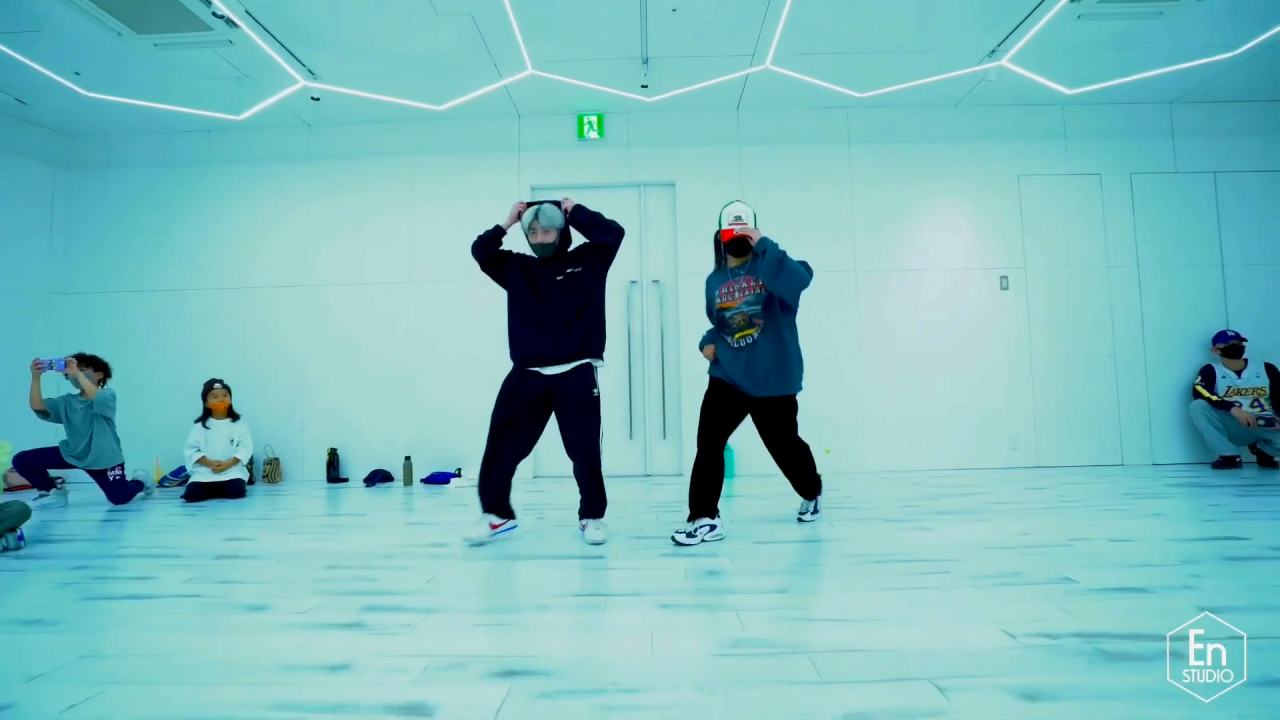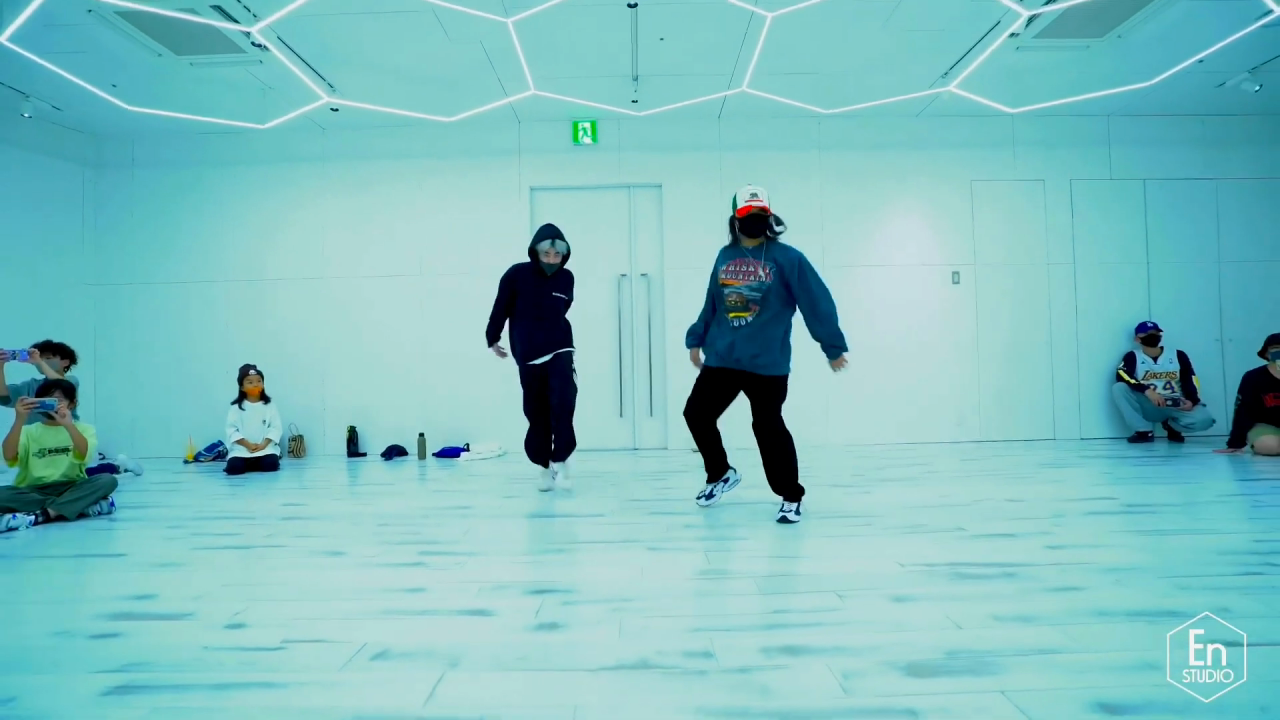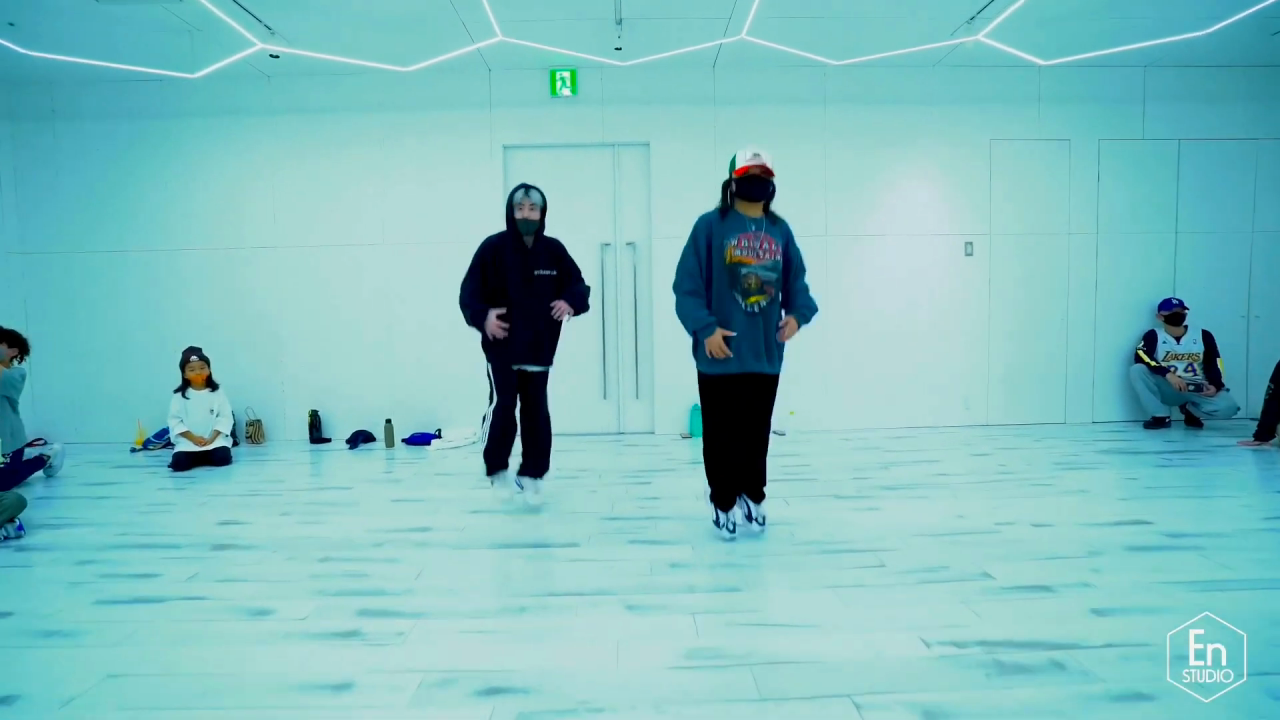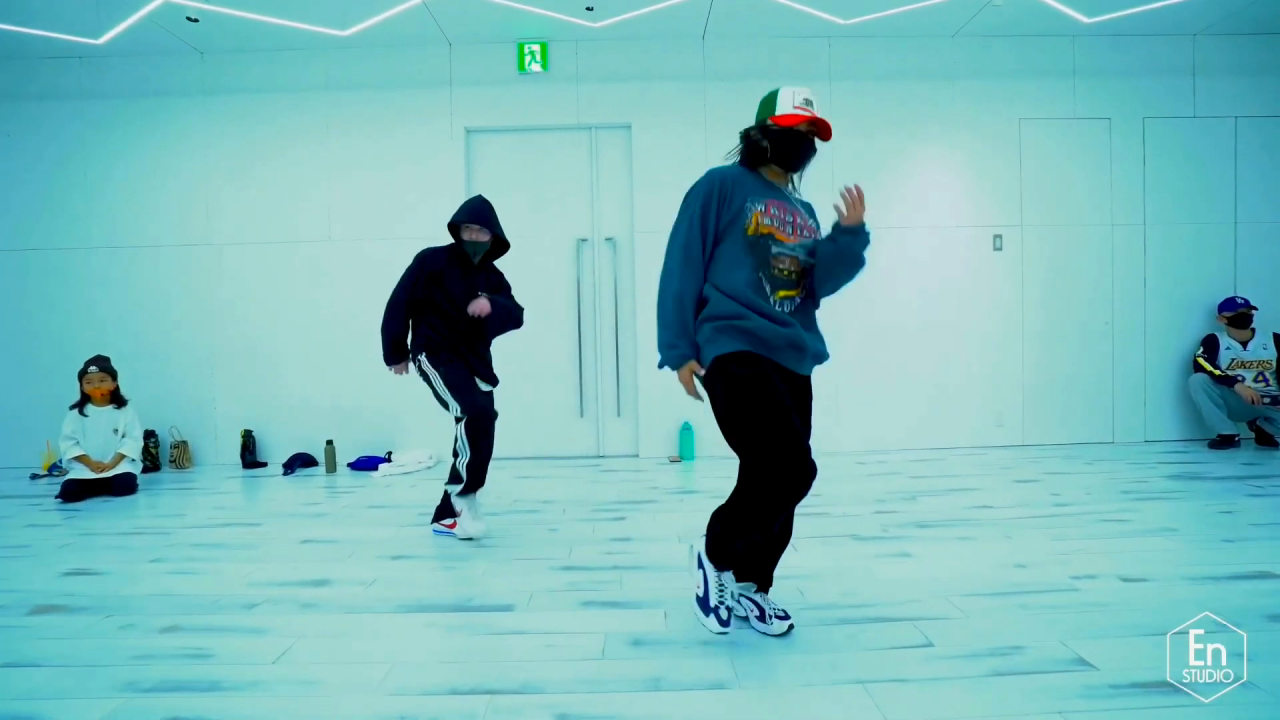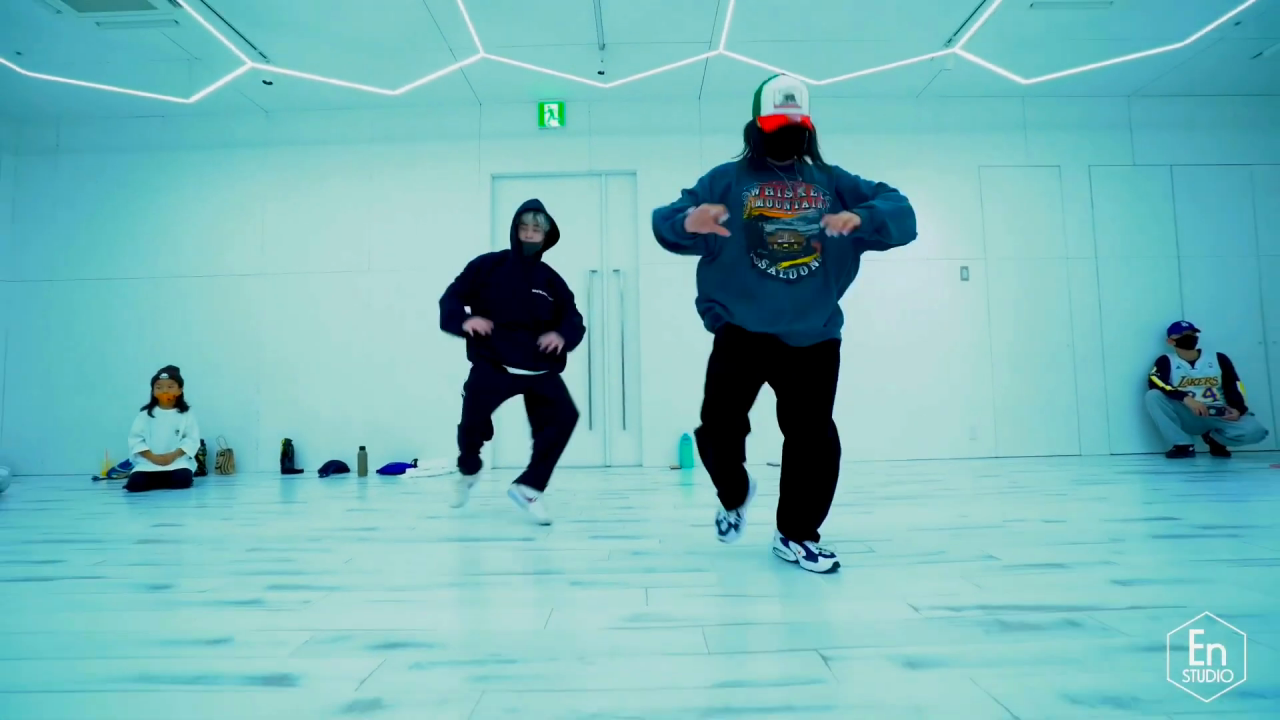
dt=1s
person 1, frame 1
left shoulder: (770, 266)
right shoulder: (715, 279)
left elbow: (798, 280)
left wrist: (763, 245)
right wrist: (709, 342)
left hip: (774, 378)
right hip: (727, 377)
left knee: (785, 446)
right knee: (709, 442)
left ankle: (811, 495)
right ankle: (704, 519)
person 1, frame 2
left shoulder: (786, 257)
right shoulder: (726, 255)
left elbow: (816, 300)
left wrist: (833, 347)
right wrist: (697, 339)
left hip: (765, 360)
right hip: (721, 357)
left knee: (768, 426)
right knee: (696, 413)
right ankle: (720, 475)
person 1, frame 3
left shoulder: (780, 230)
right shoulder: (710, 226)
left elbow: (795, 280)
right elbow: (687, 285)
left wrist: (797, 314)
right wrist: (705, 328)
left hip: (764, 353)
right hip: (723, 352)
left knee: (757, 433)
right knee: (723, 433)
left ankle: (751, 495)
right ankle: (723, 502)
person 1, frame 4
left shoulder: (801, 210)
right shoulder: (721, 185)
left elbow: (818, 283)
right elbow: (684, 266)
left wrist: (851, 233)
right wrist: (680, 350)
left hip: (791, 359)
right hip: (733, 351)
left knee: (783, 478)
right knee: (785, 469)
left ankle: (748, 584)
right ankle: (717, 554)
person 1, frame 5
left shoulder: (831, 181)
right shoulder: (729, 179)
left elbow: (901, 217)
right elbow: (667, 223)
left wrist: (862, 221)
right wrist: (688, 220)
left hip: (814, 335)
right hip: (742, 330)
left knee: (814, 439)
right knee: (719, 431)
left ankle: (796, 534)
right ankle: (734, 496)
person 2, frame 1
left shoulder: (586, 260)
right shoulder: (518, 268)
left elbow: (613, 235)
right elbow: (482, 252)
left wrist: (576, 212)
right wrist: (507, 223)
left hip: (576, 372)
right hip: (528, 373)
left knee: (584, 446)
right knee: (503, 440)
left ankle: (592, 516)
right ankle: (497, 514)
person 2, frame 2
left shoulder: (566, 278)
right shoulder: (516, 275)
right elbow: (501, 309)
right wrist: (492, 338)
left hip: (559, 350)
right hip: (529, 355)
left knee: (564, 399)
right knee: (536, 412)
person 2, frame 3
left shoulder: (554, 250)
right shoulder: (493, 247)
left elbow: (578, 288)
right elbow: (470, 290)
left wrist: (571, 302)
right wrist: (482, 316)
left hip: (538, 351)
right hip: (502, 349)
left knee: (537, 415)
right knee: (502, 410)
left ankle: (531, 475)
right ankle: (497, 469)
person 2, frame 4
left shoulder: (493, 277)
right shoulder: (430, 261)
left elbow: (514, 316)
right elbow: (399, 307)
left wrist: (493, 307)
right wrist: (396, 353)
left hip: (474, 364)
right hip: (436, 357)
left knee: (479, 444)
right knee: (477, 412)
left ankle: (447, 516)
right ankle: (462, 494)
person 2, frame 5
left shoulder: (550, 280)
right shoulder: (488, 266)
left elbow: (574, 323)
right elbow: (450, 301)
left wrist: (562, 337)
right wrist: (465, 320)
left hip: (538, 368)
right hip: (492, 365)
left knee: (563, 417)
right knee: (474, 421)
left ankle: (528, 488)
right ankle: (469, 470)
